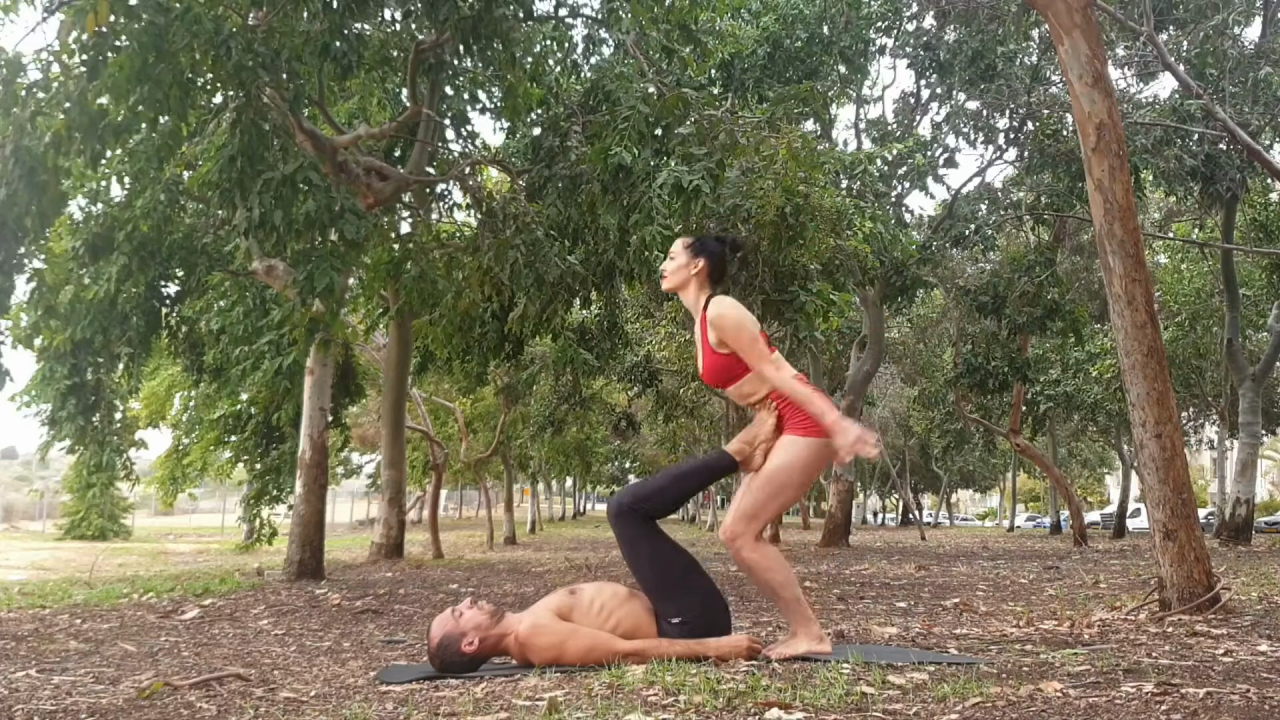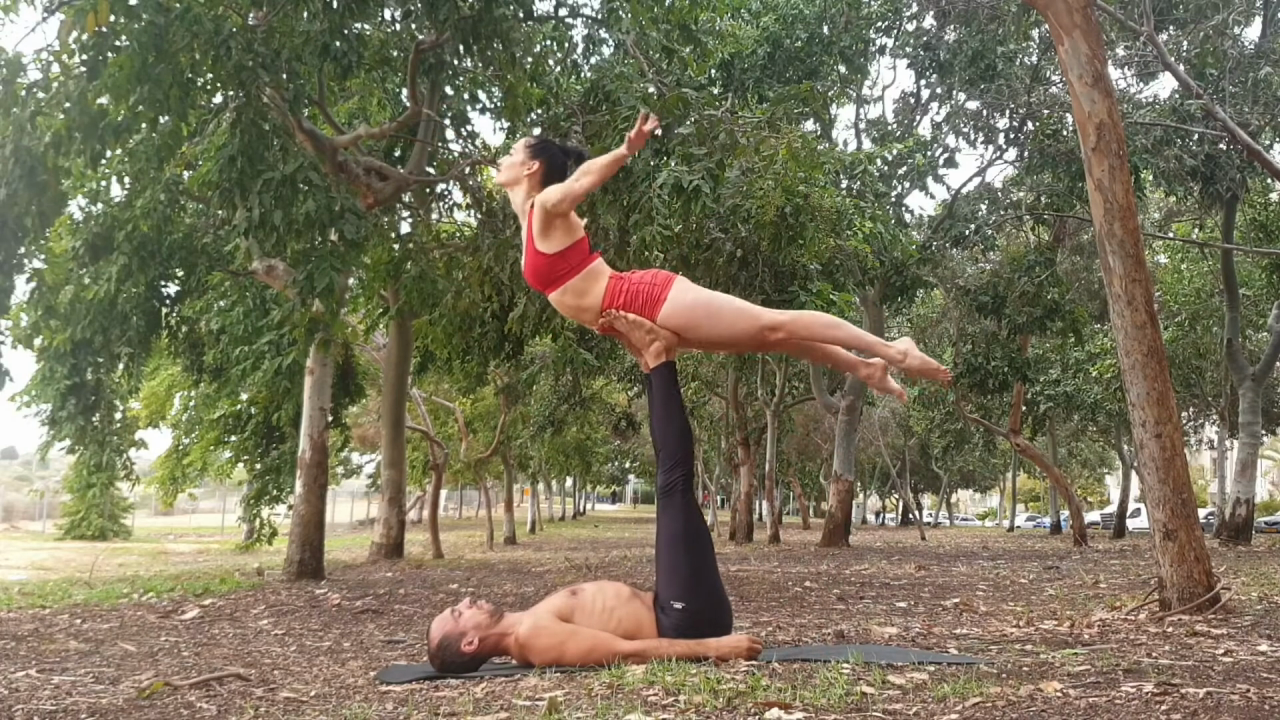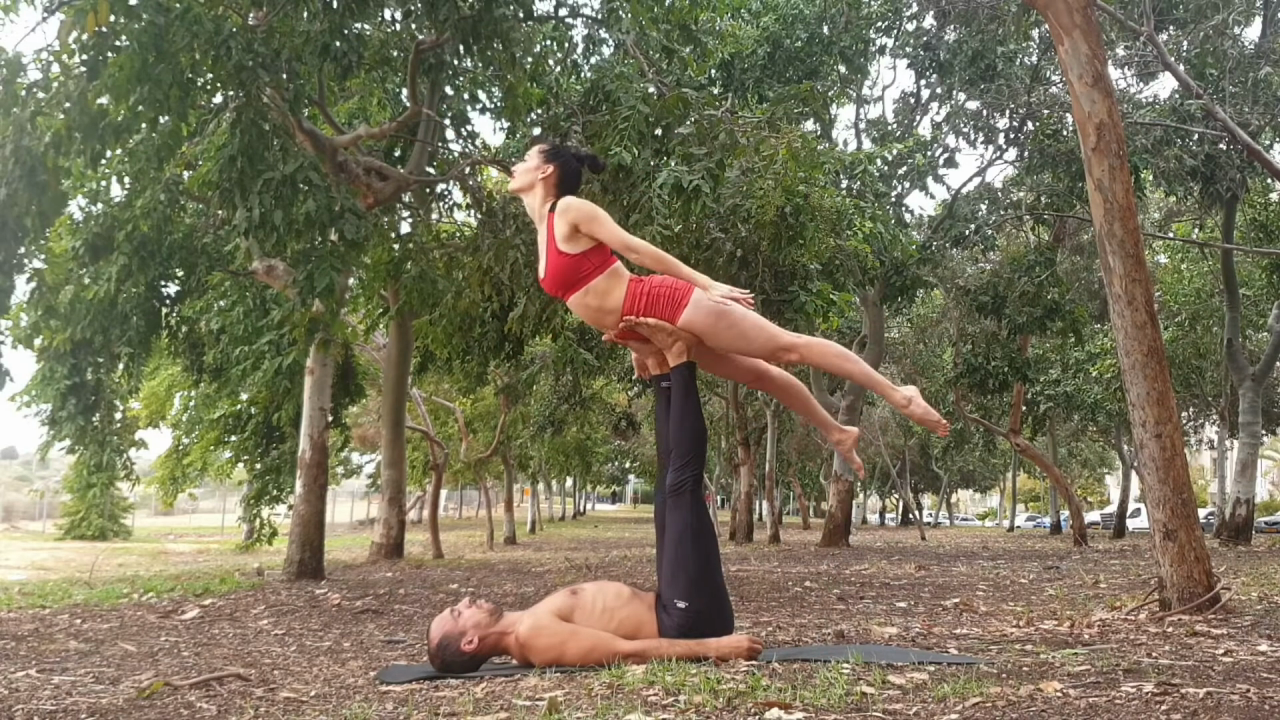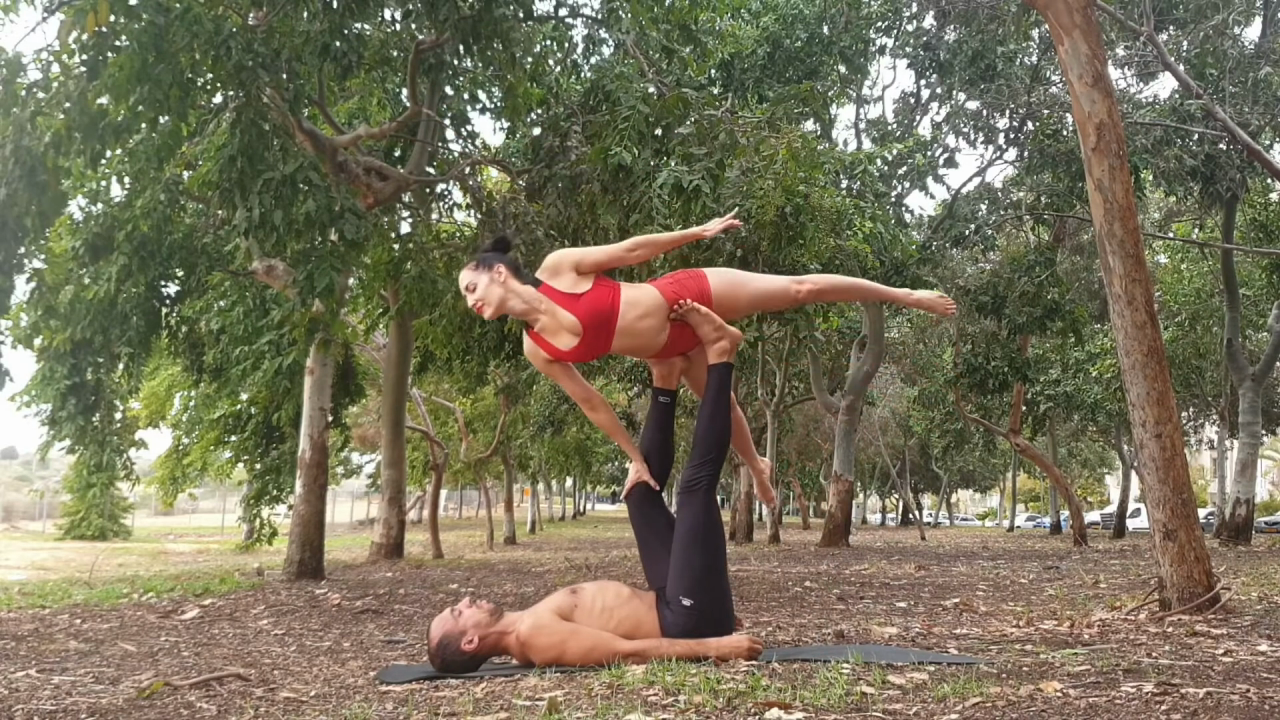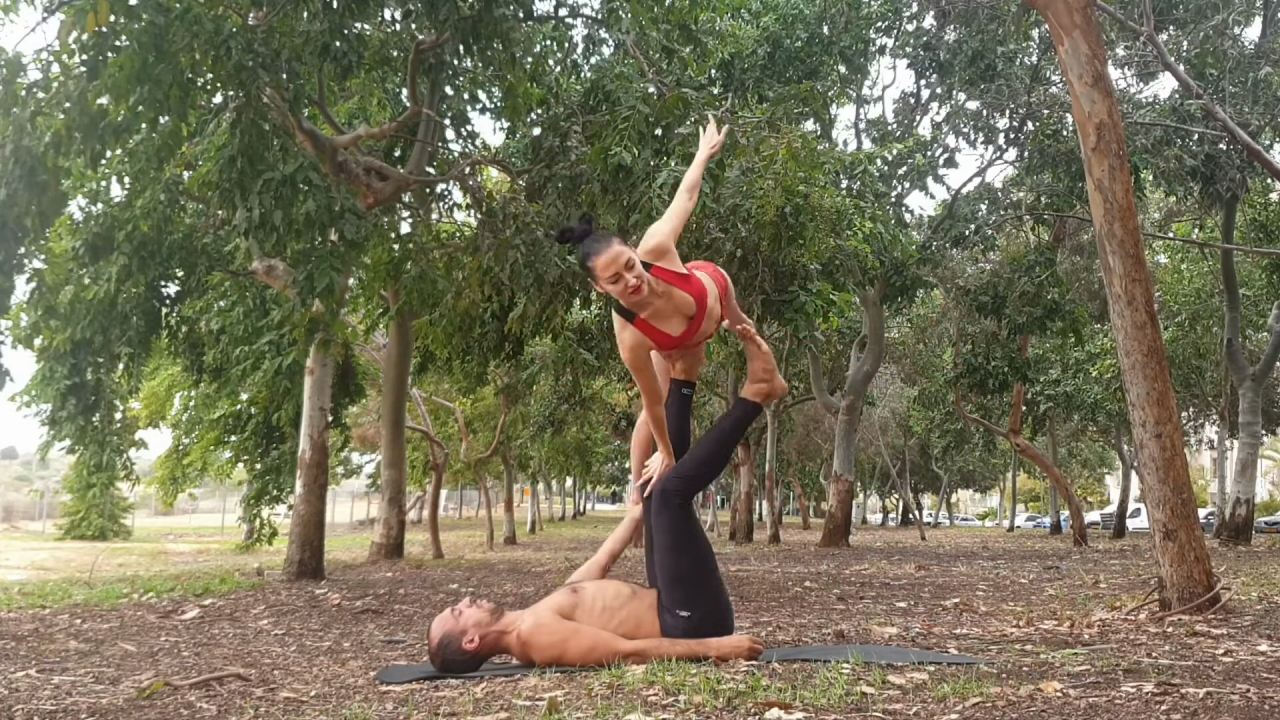
dt=1s
person 1, frame 1
left shoulder: (723, 313)
right shoulder: (703, 321)
left elbow: (777, 373)
left wrist: (836, 422)
left hip: (806, 424)
right hip: (789, 427)
left knee: (738, 533)
right knee: (741, 532)
left ankle: (809, 633)
right ankle: (803, 629)
person 1, frame 2
left shoulder: (547, 205)
right shoulder: (533, 219)
left elbow: (584, 177)
left wrist: (626, 150)
left hip: (650, 300)
right hip: (644, 316)
left knee: (773, 326)
right knee: (763, 335)
left ankle: (888, 350)
right ankle: (863, 368)
person 1, frame 3
left shoulder: (569, 209)
right shoulder: (545, 235)
left elbow: (637, 248)
left wrist: (707, 284)
right wrist: (634, 347)
left hip: (668, 304)
left knee: (785, 346)
right knee: (755, 372)
left ankle: (898, 395)
right ankle: (836, 431)
person 1, frame 4
left shoulder: (558, 267)
right shoulder: (536, 349)
left elbow: (631, 250)
right elbow: (592, 403)
left wrist: (700, 231)
right wrist: (636, 459)
left hip: (689, 297)
right hip: (678, 344)
left knee: (800, 289)
left ankle: (906, 296)
right ankle: (756, 466)
person 1, frame 5
left shoulder: (656, 249)
right shoulder: (630, 337)
left elbow: (685, 196)
right elbow: (653, 402)
left wrist: (705, 153)
right wrist: (664, 451)
left hip: (711, 284)
right hip: (676, 347)
left knee: (733, 314)
right knee: (662, 412)
left ankle: (742, 326)
person 2, frame 1
left shoulder: (528, 625)
right shoulder: (530, 634)
right elbow: (626, 651)
right wrist: (714, 646)
left hip: (681, 621)
right hip: (691, 624)
left knee: (627, 508)
right knee: (627, 507)
left ankle: (737, 453)
right ankle: (736, 454)
person 2, frame 2
left shoulder: (530, 624)
right shoulder: (530, 636)
right elbow: (627, 652)
right wrist: (712, 646)
left hip: (676, 615)
right hip: (688, 622)
right knee: (674, 485)
left ankle: (653, 362)
right ankle: (657, 358)
person 2, frame 3
left shoulder: (530, 624)
right shoulder: (531, 635)
right elbow: (627, 653)
right wrist: (712, 647)
left hip: (675, 615)
right hip: (688, 624)
right knee: (682, 486)
left ankle: (665, 365)
right ankle: (676, 358)
person 2, frame 4
left shoulder: (529, 625)
right shoulder: (532, 634)
right elbow: (628, 652)
right wrist: (714, 646)
left hip: (675, 608)
right hip: (688, 623)
left knee: (641, 491)
right knee: (696, 484)
left ankle: (666, 383)
right ankle: (718, 358)
person 2, frame 5
left shoulder: (533, 621)
right shoulder: (533, 633)
left elbow: (594, 570)
right elbow: (629, 653)
left wrist: (635, 513)
right wrist: (716, 646)
left hip: (681, 613)
right hip: (690, 623)
right knee: (670, 492)
right ankle: (754, 393)
